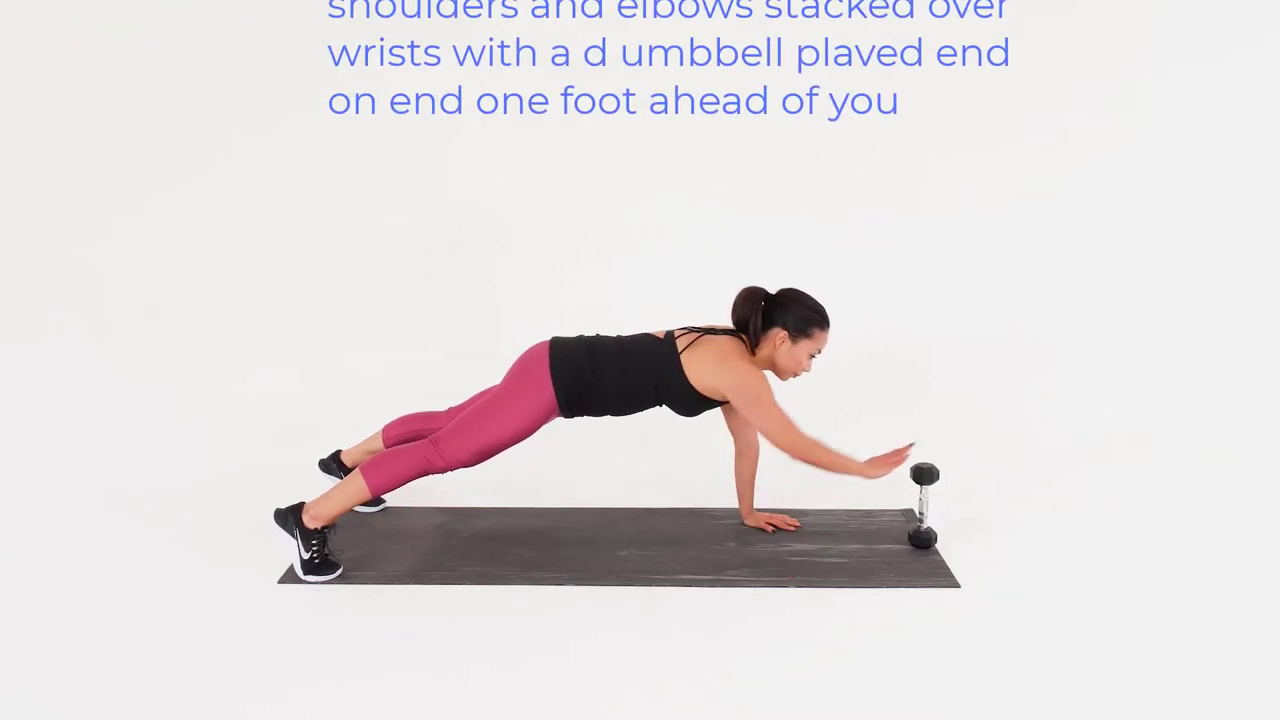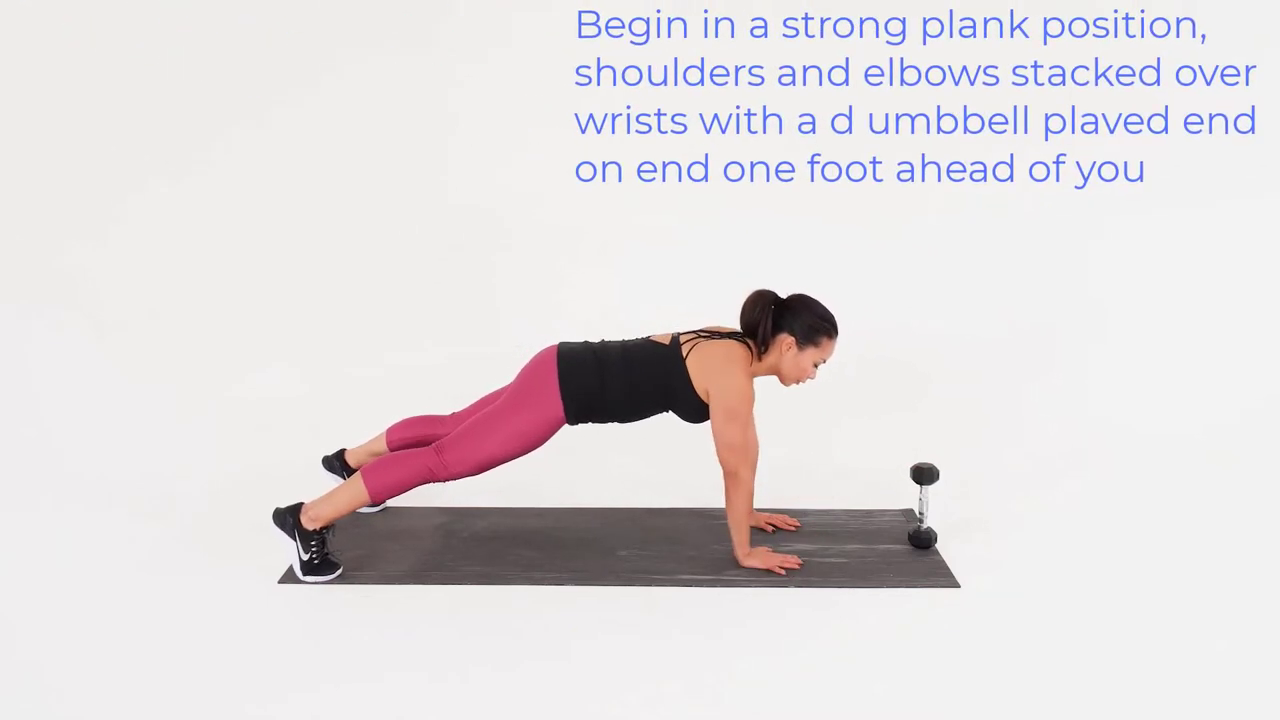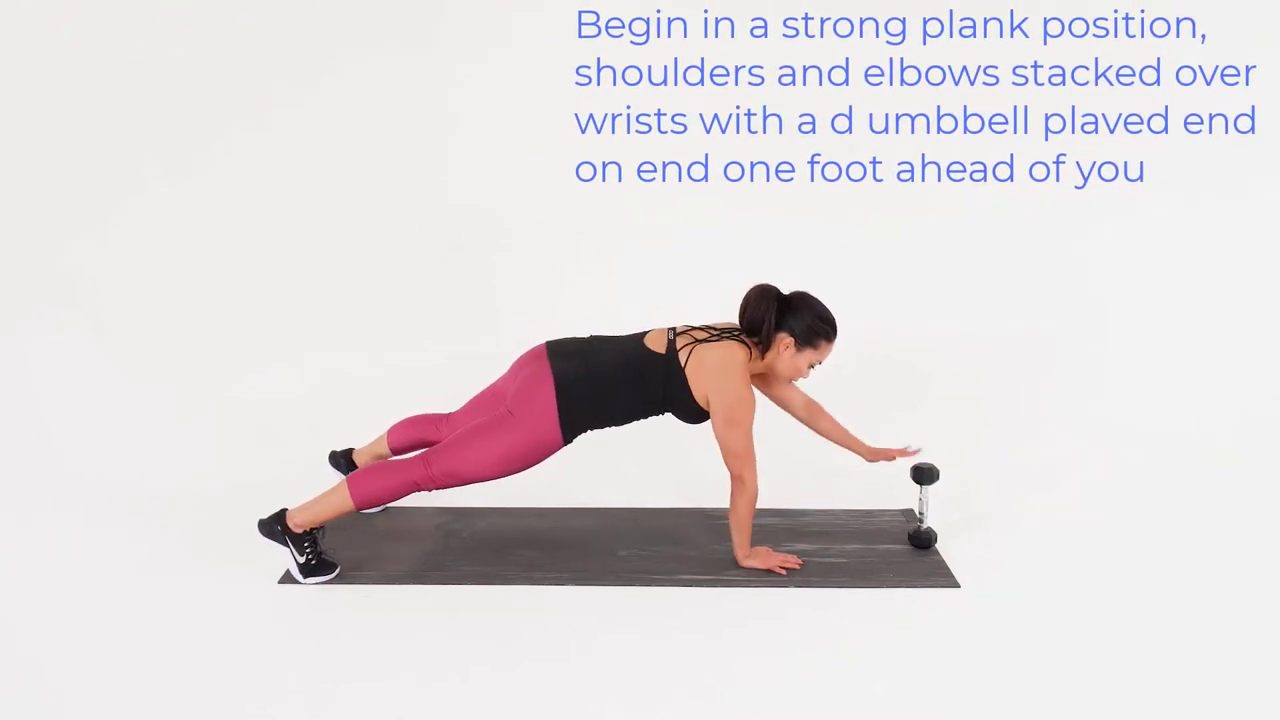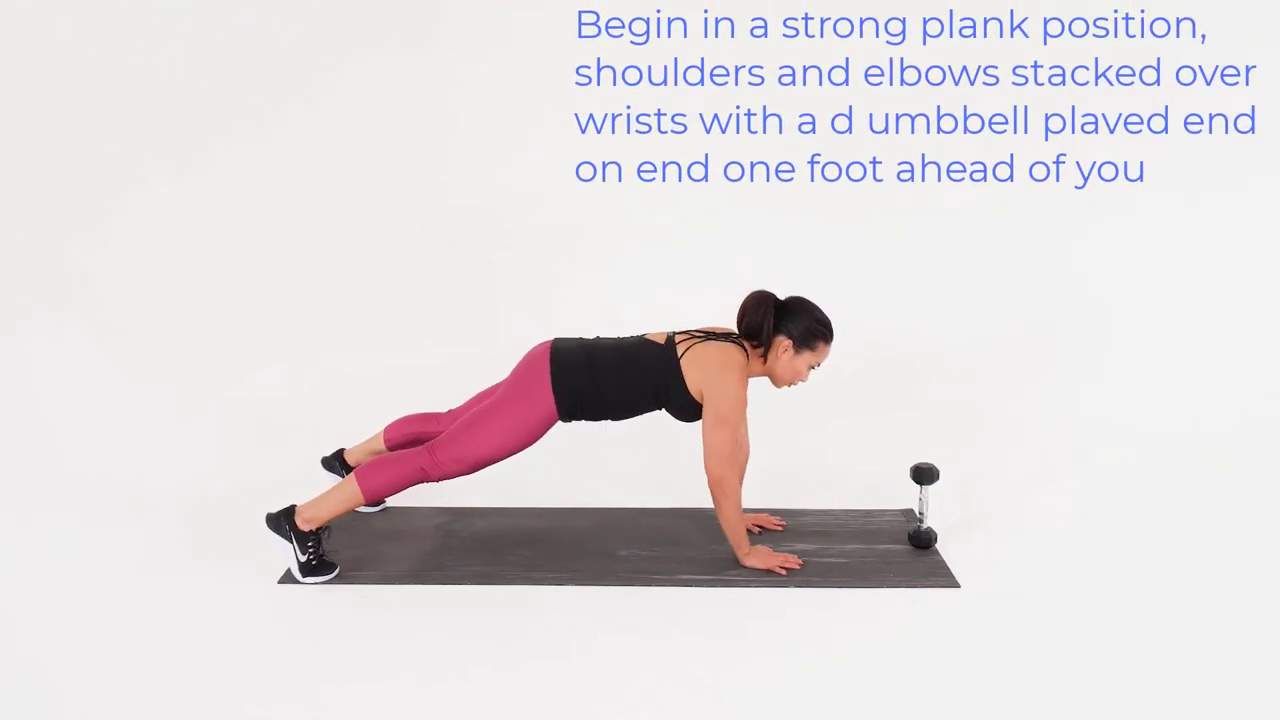
dt=0.7s
person 1, frame 1
left shoulder: (732, 351)
right shoulder: (735, 367)
left elbow: (745, 439)
right elbow: (790, 442)
left wrist: (749, 511)
right wrist: (862, 467)
left hip: (560, 372)
right hip: (553, 378)
left knee: (445, 424)
right knee: (441, 450)
left ankle: (347, 460)
right ankle: (309, 517)
person 1, frame 2
left shoulder: (737, 351)
right shoulder: (734, 374)
left elbow: (746, 445)
right elbow: (737, 470)
left wrist: (749, 512)
right wrist: (744, 551)
left hip: (560, 371)
right hip: (559, 389)
left knee: (454, 427)
right knee: (445, 459)
left ankle: (350, 459)
right ankle: (307, 519)
person 1, frame 3
left shoulder: (738, 343)
right shoulder: (730, 379)
left elbow: (796, 401)
right elbow: (743, 478)
left wrist: (867, 449)
right wrist: (746, 552)
left hip: (549, 366)
right hip: (554, 407)
left knee: (453, 427)
right knee: (439, 467)
left ankle: (356, 458)
right ankle: (294, 523)
person 1, frame 4
left shoulder: (731, 348)
right shoulder: (727, 372)
left elbow: (734, 445)
right elbow: (722, 475)
left wrist: (738, 512)
right wrist: (745, 551)
left hip: (555, 368)
right hip: (551, 387)
left knee: (448, 425)
right knee: (439, 458)
left ankle: (349, 459)
right ankle: (302, 521)
